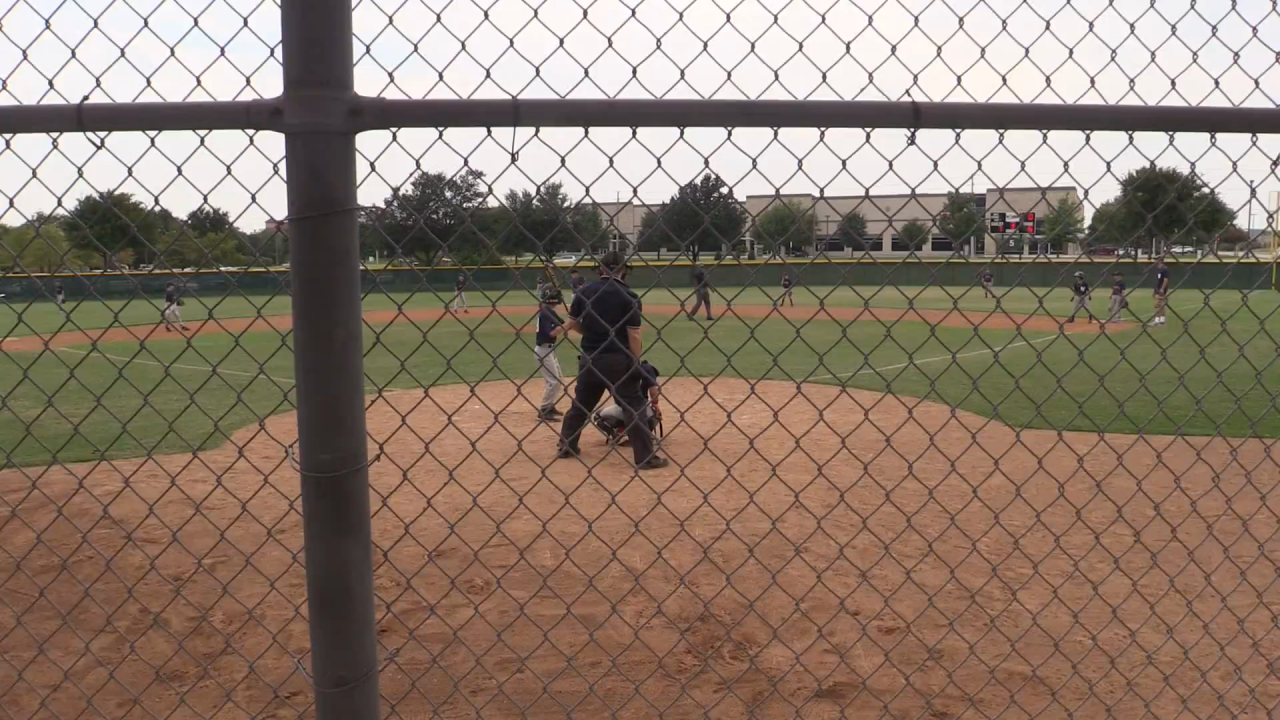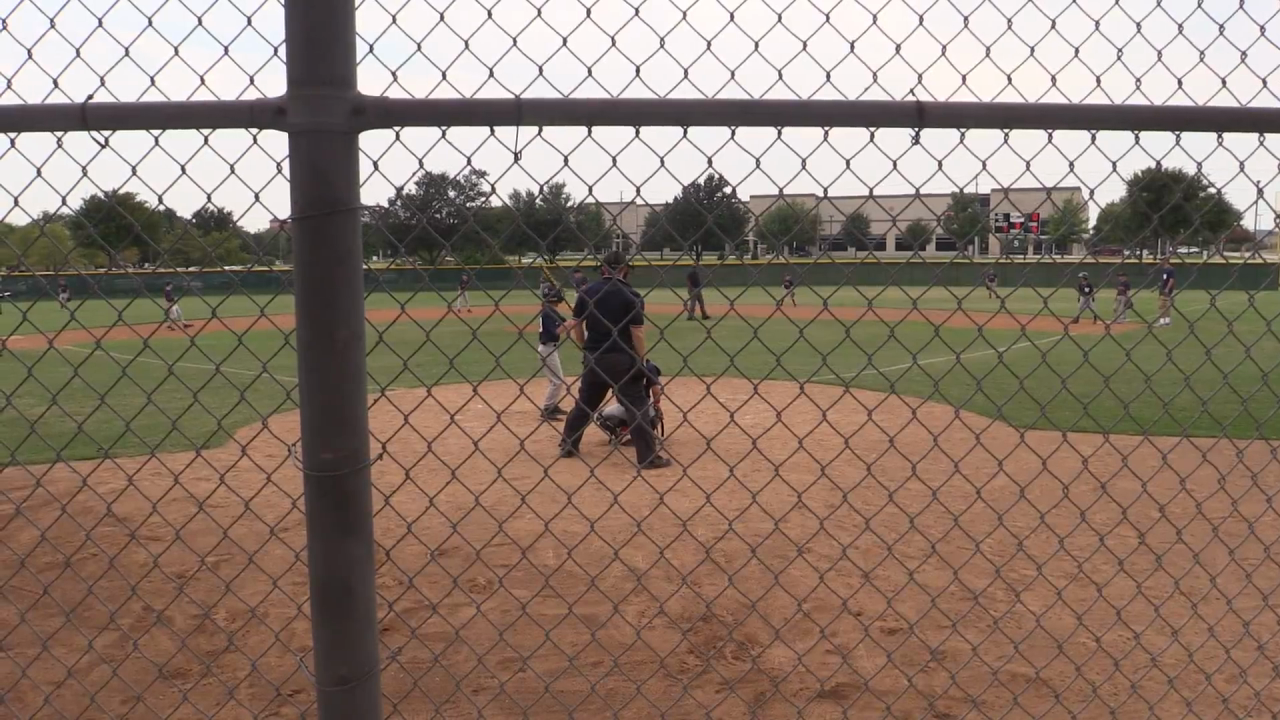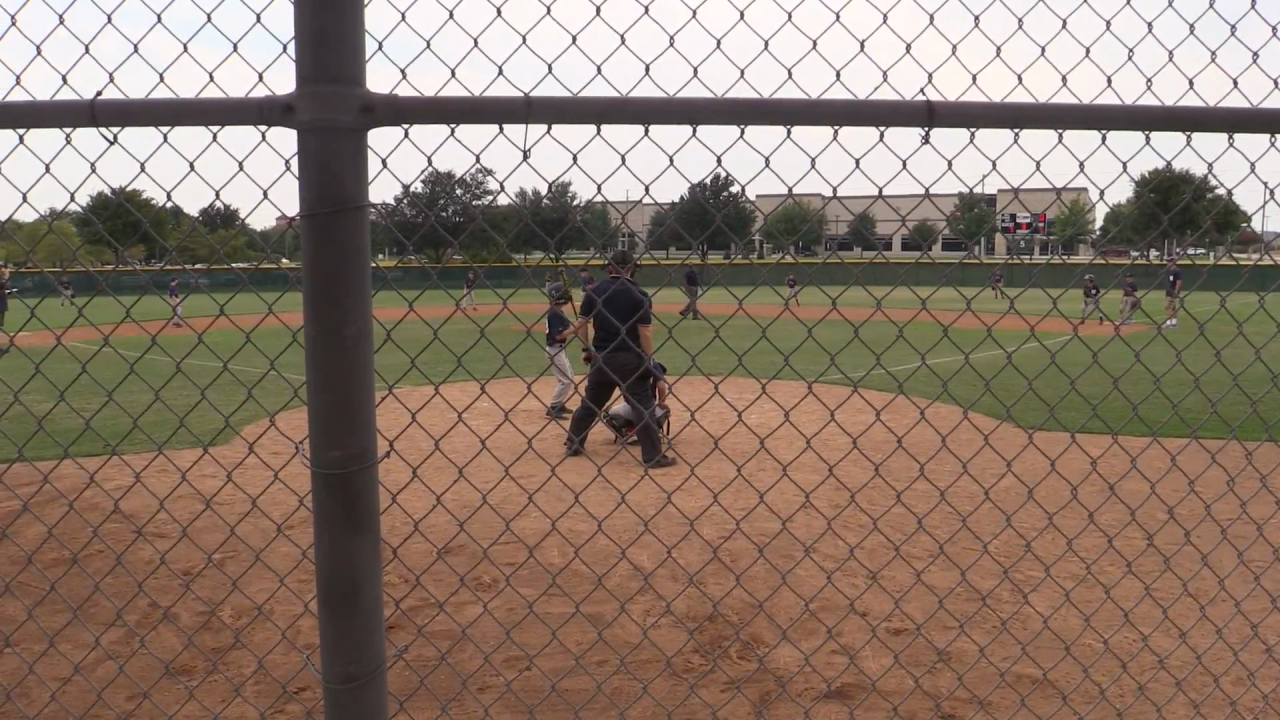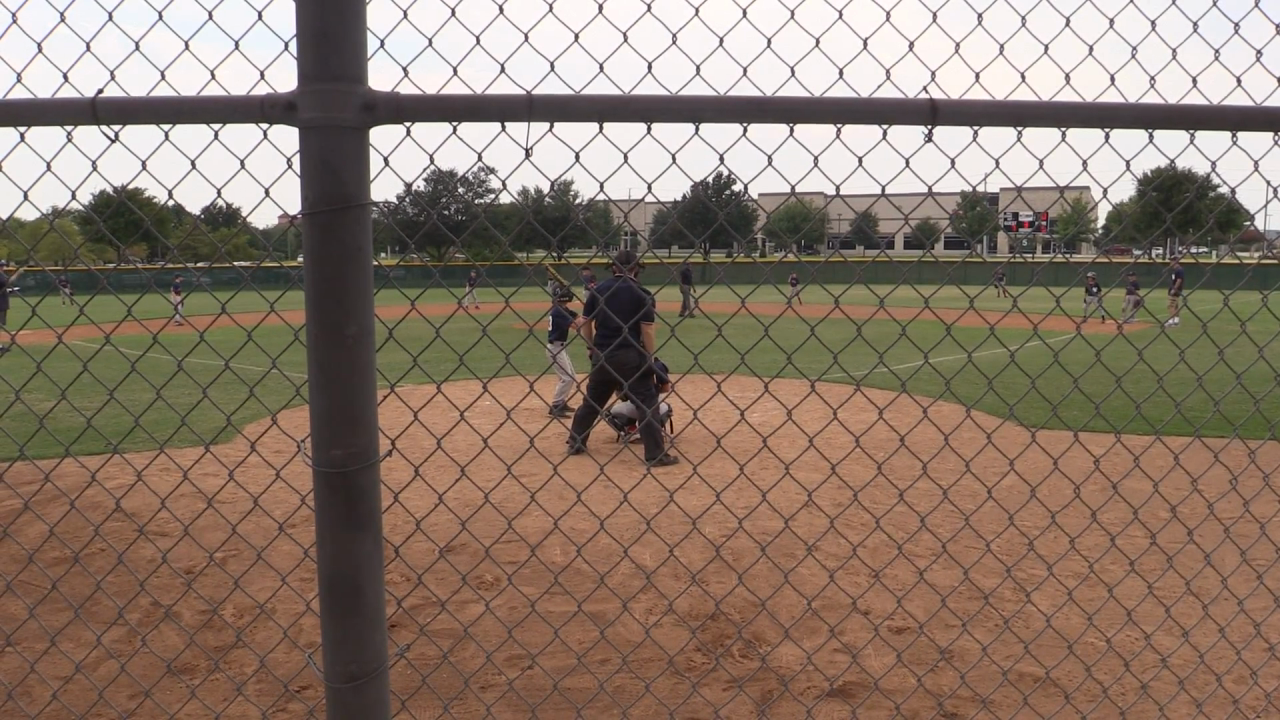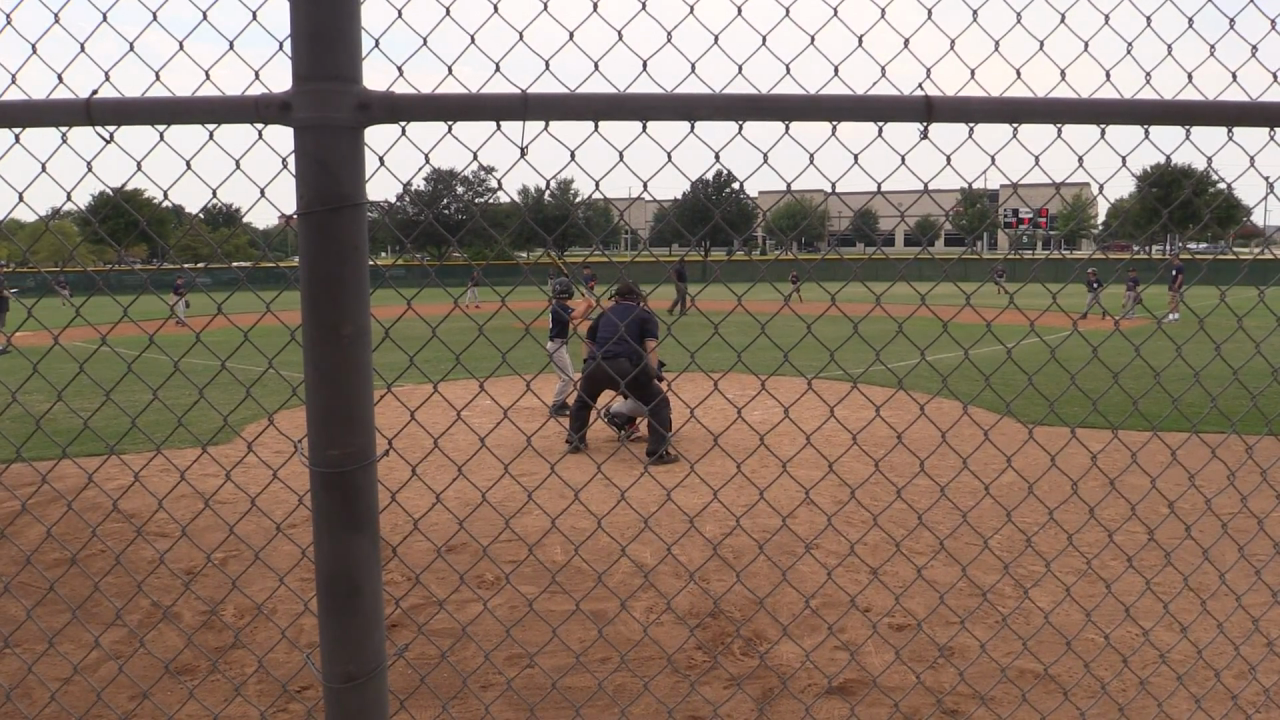
dt=0.4s
person 1, frame 1
left shoulder: (585, 291)
right shoulder: (629, 297)
left elbow: (572, 324)
right elbow: (634, 335)
right wrist: (636, 364)
left hip: (589, 358)
right hip: (618, 359)
left knee: (580, 404)
right knee: (633, 408)
left ankle: (565, 447)
right ankle: (645, 457)
person 1, frame 2
left shoulder: (588, 292)
right shoulder: (631, 296)
left elbow: (575, 325)
right elbow: (637, 333)
right wrist: (641, 362)
left hip: (594, 359)
right hip: (622, 359)
left knee: (584, 404)
right knee: (636, 408)
left ankle: (567, 446)
right ankle: (648, 457)
person 1, frame 3
left shoulder: (595, 291)
right shoulder: (639, 295)
left elbow: (581, 323)
right elbow: (645, 332)
left wrist: (587, 349)
right wrist: (648, 361)
left hip: (601, 357)
right hip: (630, 358)
left knee: (590, 403)
right knee: (643, 407)
left ankle: (573, 445)
right ankle: (653, 456)
person 1, frame 4
left shoulder: (599, 290)
right shoulder: (642, 294)
left elbow: (585, 323)
right elbow: (647, 330)
left wrist: (593, 348)
right wrist: (649, 361)
left hip: (602, 356)
right hip: (630, 356)
left knee: (592, 401)
right knee: (648, 404)
left ankle: (575, 443)
right ankle: (656, 454)
person 1, frame 5
left shoulder: (604, 314)
right shoulder: (646, 316)
left elbow: (588, 342)
right elbow: (651, 347)
right wrist: (652, 377)
left hip: (595, 366)
right hip: (624, 367)
left knee: (583, 400)
right knee: (659, 402)
left ankle: (575, 442)
right ankle: (658, 452)
